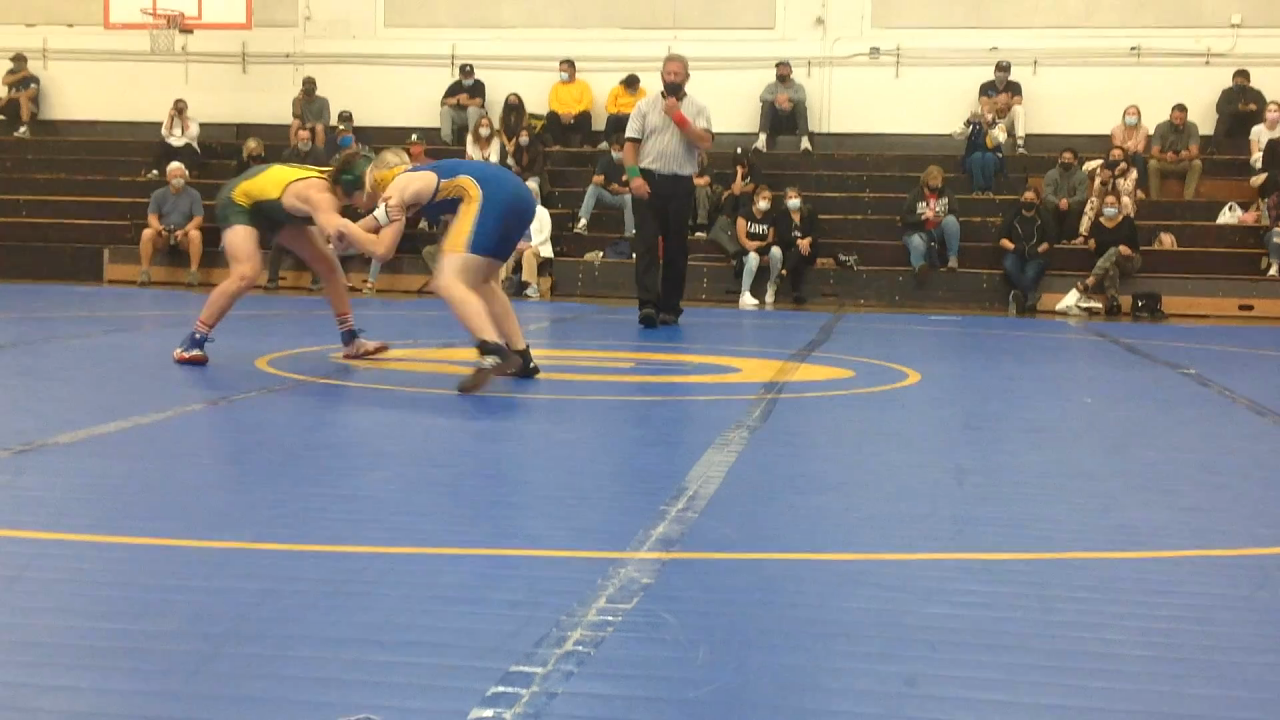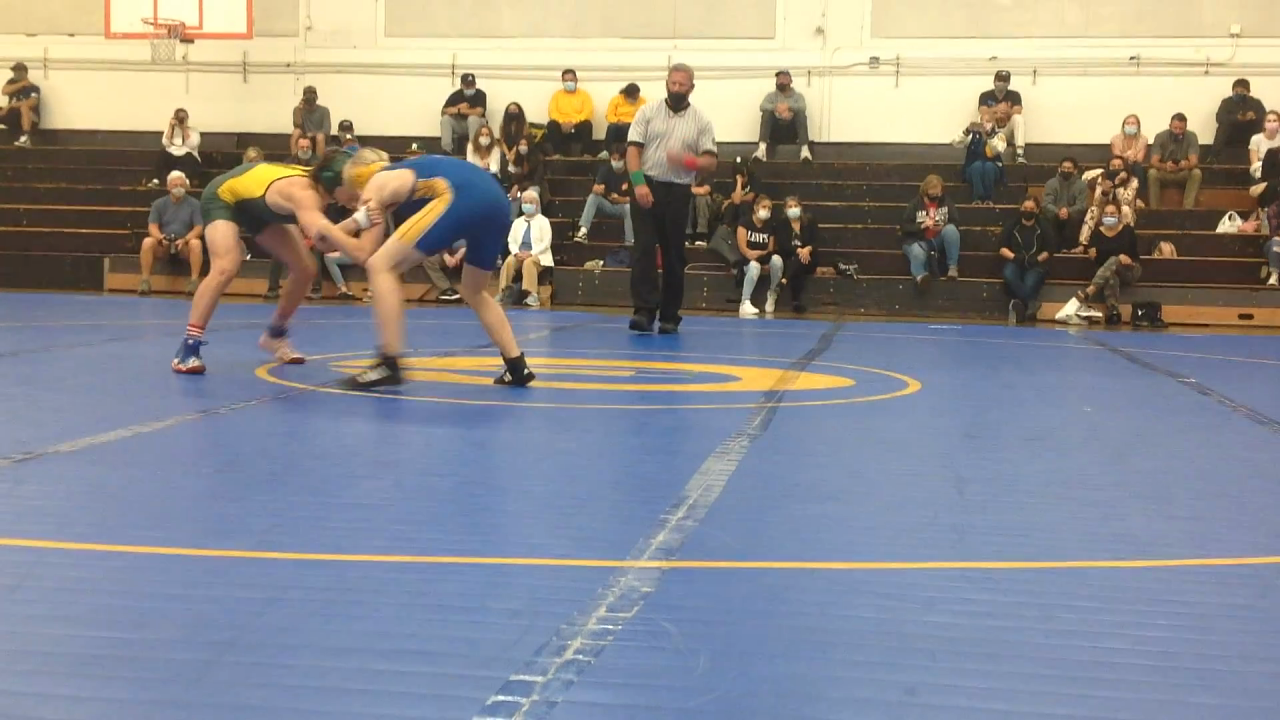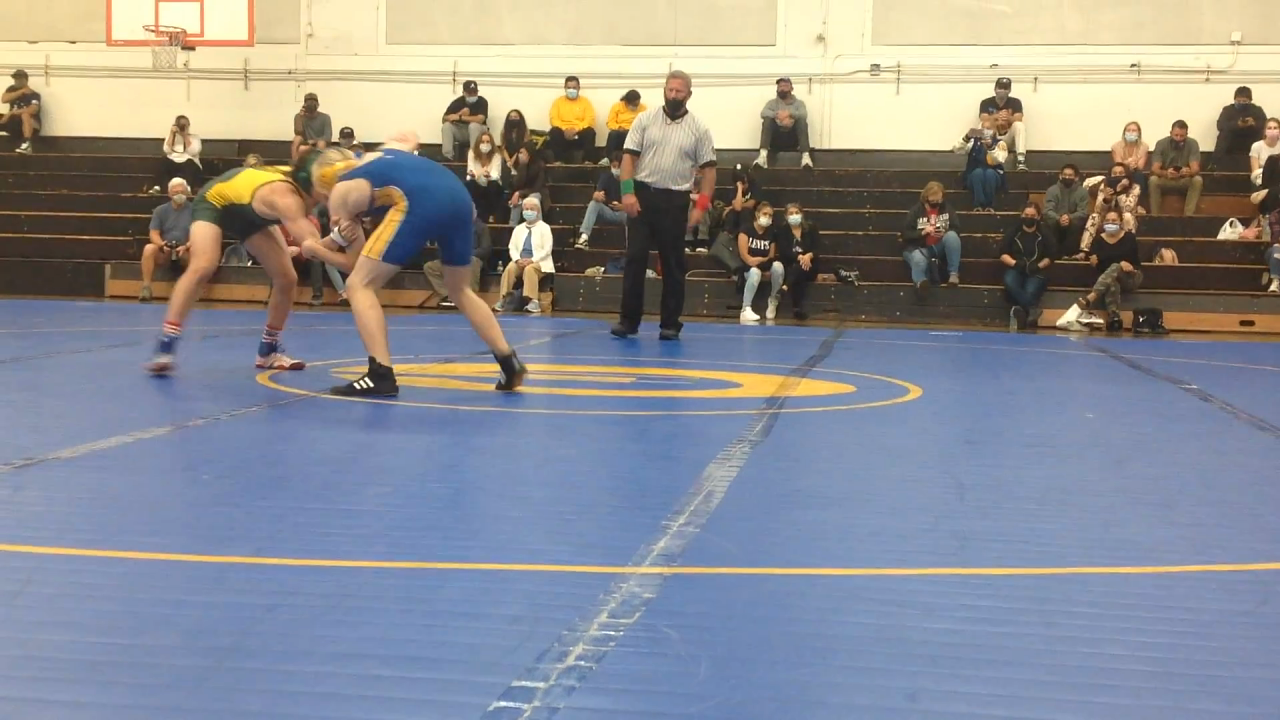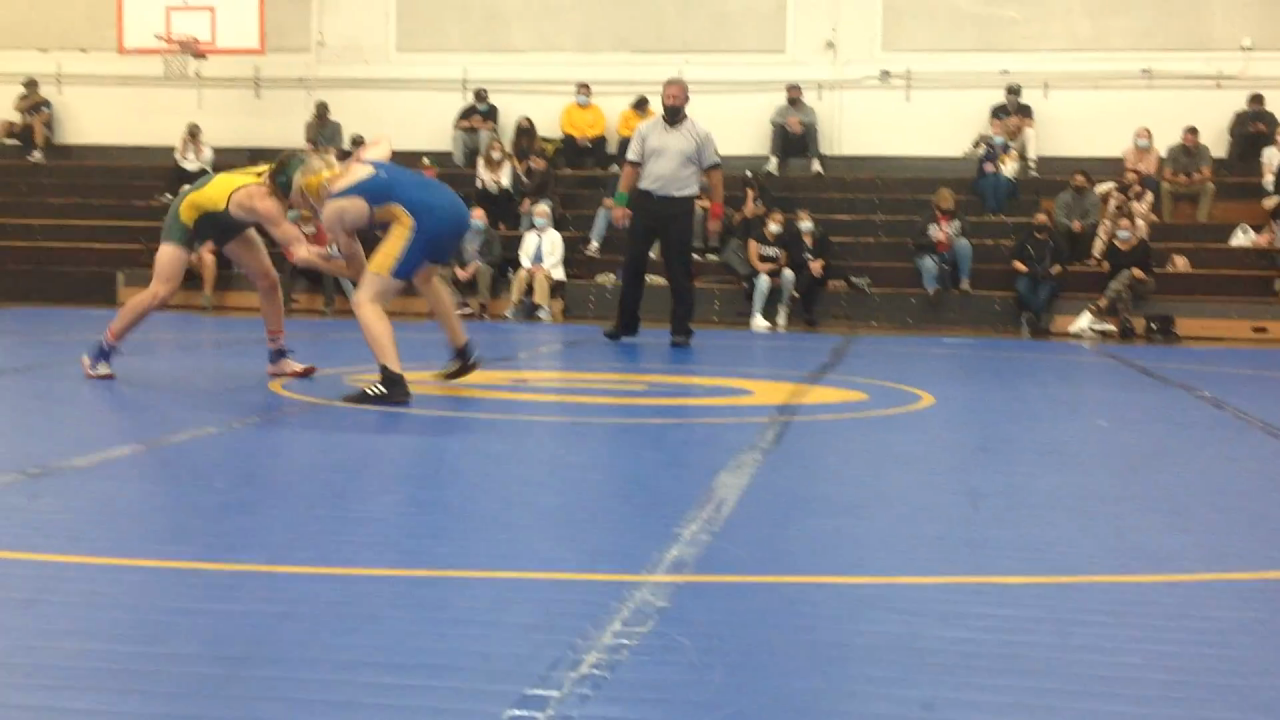
dt=0.2s
person 1, frame 1
left shoulder: (697, 108)
right shoulder: (644, 105)
left elbow: (704, 143)
right elbow: (631, 144)
left wrist: (678, 116)
right wrist: (634, 176)
left hip: (680, 185)
right hip: (648, 181)
left knee: (676, 248)
right knee: (646, 244)
left ankle: (670, 308)
right ankle: (649, 305)
person 1, frame 2
left shoulder: (701, 121)
right shoulder: (647, 112)
left elbow: (711, 163)
right elbow: (633, 149)
left wrist: (686, 160)
right wrist: (638, 183)
left hip: (677, 193)
right hip: (647, 190)
left knee: (674, 256)
right knee: (644, 249)
left ankle: (669, 316)
right ankle: (644, 311)
person 1, frame 3
left shoulder: (698, 128)
right shoulder: (645, 119)
left elbow: (709, 169)
right elbow: (629, 157)
left wrist: (701, 206)
right wrist: (627, 192)
left hip: (675, 202)
right hip: (642, 195)
left knee: (673, 263)
right knee: (635, 257)
left ankle: (670, 323)
right ankle: (629, 318)
person 1, frame 4
left shoulder: (699, 134)
right shoulder: (646, 129)
left elbow: (714, 174)
right elbow: (631, 167)
left wrist: (716, 214)
right wrist: (620, 203)
left hip: (679, 207)
right hip: (645, 203)
left knee: (680, 271)
right knee: (633, 263)
left ankle: (681, 330)
right ankle: (626, 322)
person 2, frame 1
left shoulder: (395, 189)
right shoulder: (429, 172)
left elbow: (382, 250)
left hip: (489, 195)
right hip: (522, 195)
left knee: (446, 283)
right knee: (481, 281)
left ankle: (494, 353)
right ankle: (522, 357)
person 2, frame 2
left shoulder: (374, 188)
right shoulder: (410, 168)
left elbow: (365, 254)
left hip: (463, 197)
right hip: (497, 198)
left knee: (379, 268)
right knee: (473, 291)
left ankle: (389, 364)
right ankle: (517, 366)
person 2, frame 3
left shoulder: (339, 195)
right shoulder: (376, 157)
left elbow: (353, 263)
right elbow: (410, 138)
left wrist: (315, 250)
left hip: (420, 203)
right hip: (459, 197)
left knee: (360, 285)
right knee: (458, 290)
left ankle: (381, 375)
right ankle: (509, 362)
person 2, frame 4
left shoulder: (332, 211)
right shoulder: (364, 163)
left elbow: (357, 270)
right elbow: (382, 144)
left wrist: (314, 260)
left hip: (421, 218)
right hip: (454, 207)
left knee: (366, 301)
right knee: (425, 277)
left ankle: (394, 382)
right ankle: (463, 353)
person 3, frame 1
left shoulder: (338, 181)
right shoulder: (322, 195)
right elbow: (339, 229)
left hip: (273, 201)
right hip: (238, 199)
left knee: (328, 265)
right knee: (246, 276)
left ankle: (351, 340)
right ankle: (193, 342)
person 3, frame 2
left shoulder: (323, 183)
right shoulder: (304, 192)
right elbow: (320, 229)
left hip: (257, 203)
right hip: (223, 196)
left knee: (305, 269)
right knee: (226, 269)
left ankle: (275, 336)
right ankle: (187, 350)
person 3, frame 3
left shoulder: (302, 186)
right shoulder: (285, 197)
left hip: (246, 214)
right hip: (214, 201)
left knee: (287, 279)
right knee: (202, 269)
left ankle: (269, 351)
right ankle: (165, 346)
person 3, frame 4
left shoulder: (277, 176)
right shoulder: (262, 200)
right elbow: (300, 252)
left hip: (224, 218)
right hip: (189, 214)
left knee: (269, 280)
right knee: (162, 292)
left ankle: (278, 358)
right ankle: (101, 353)
